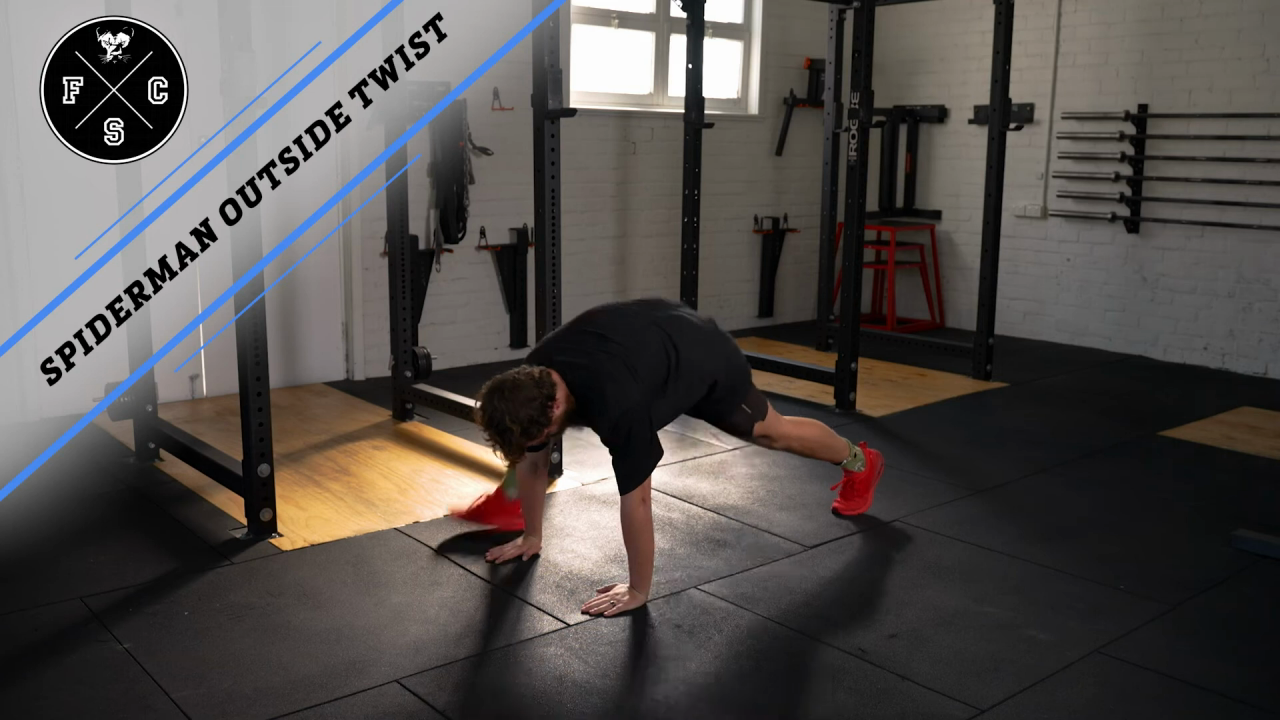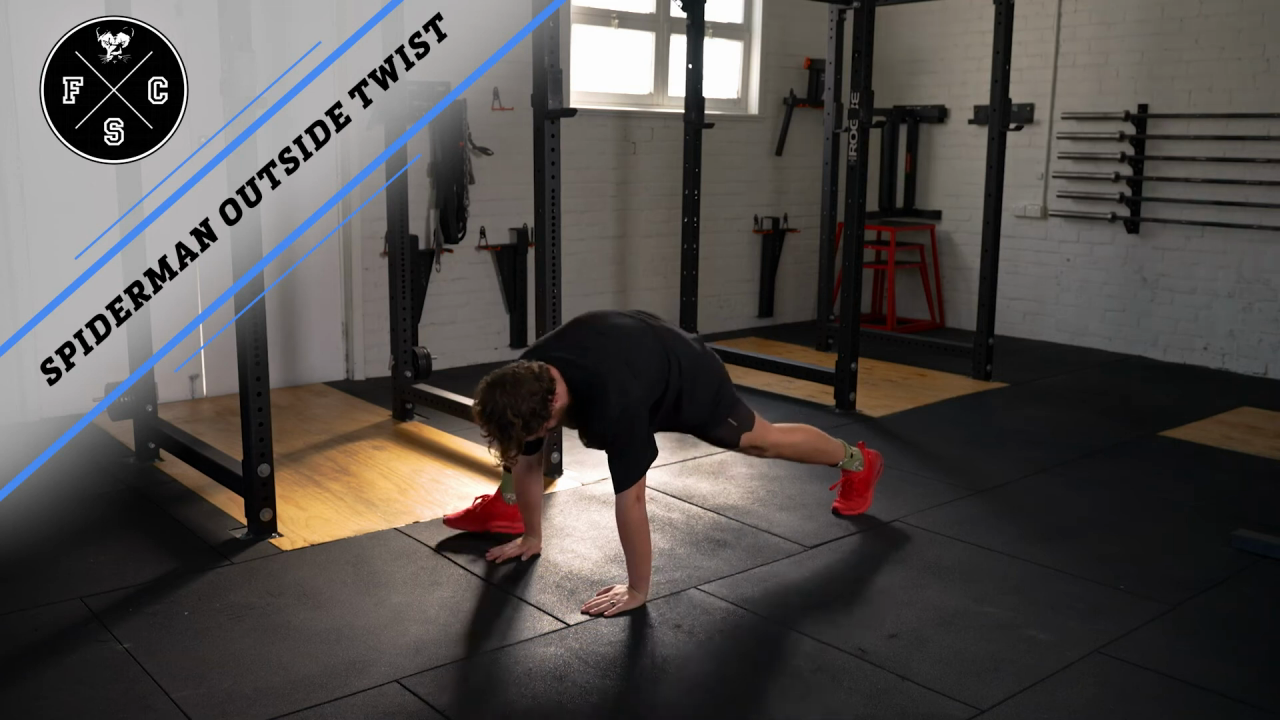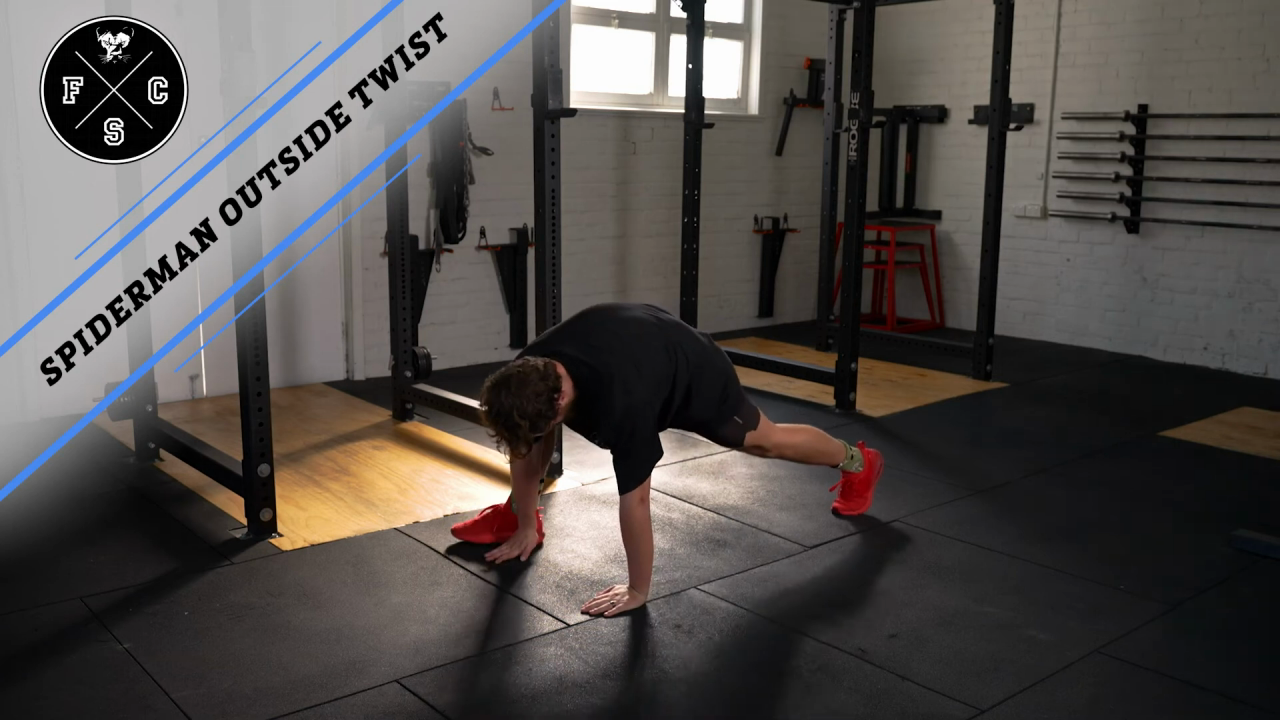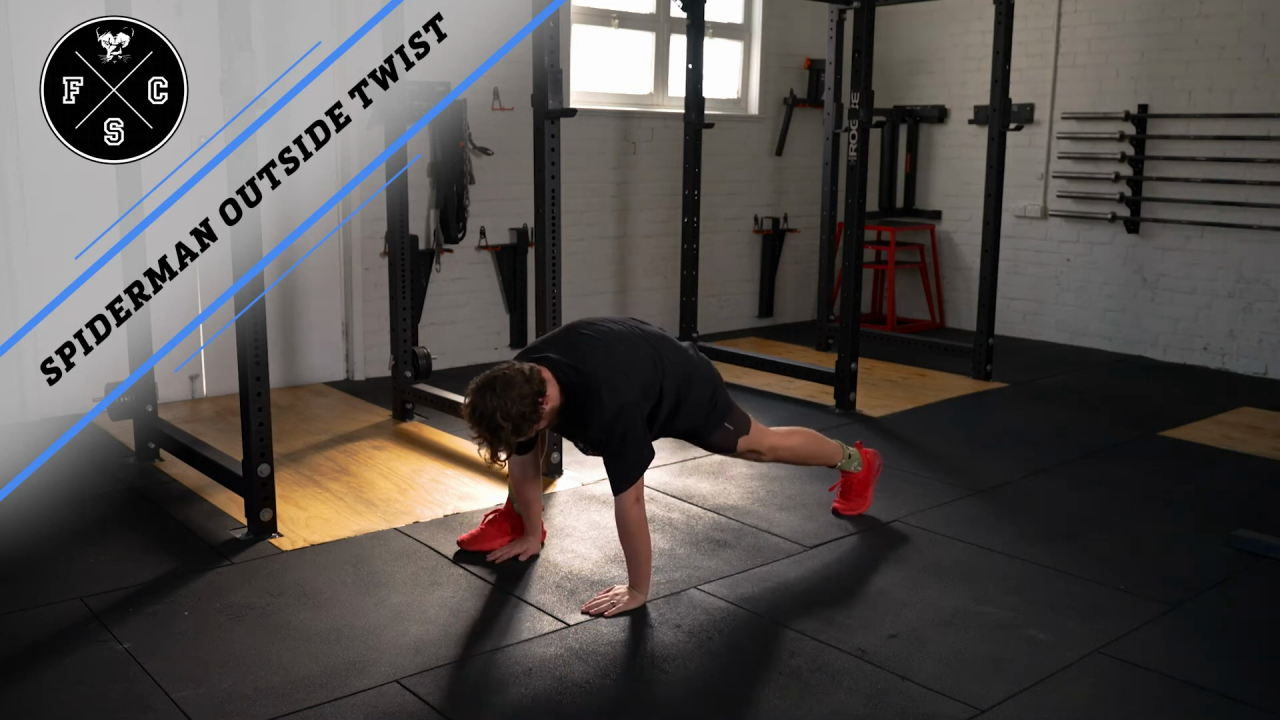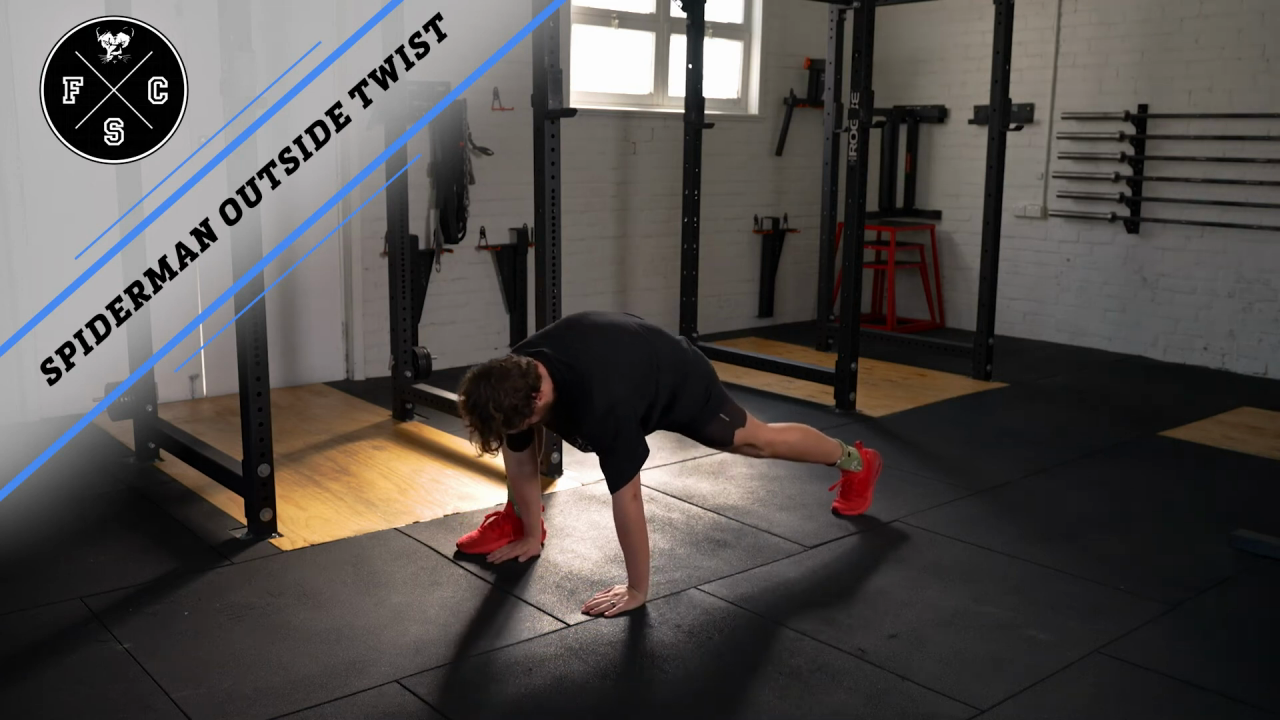
dt=0.5s
person 1, frame 1
left shoulder: (616, 403)
right shoulder: (531, 384)
left elbow: (636, 500)
right elbow: (530, 459)
left wrist: (638, 590)
right wrist: (531, 535)
left hip: (705, 357)
right hip: (649, 329)
left knee: (770, 432)
left ankle: (859, 462)
right ankle: (509, 496)
person 1, frame 2
left shoulder: (612, 402)
right shoulder: (524, 384)
left elbow: (630, 499)
right elbow: (526, 458)
left wrist: (637, 590)
right wrist: (532, 534)
left hip: (691, 377)
right hip: (636, 348)
left knee: (760, 440)
left ankle: (856, 462)
right ankle: (508, 505)
person 1, frame 3
left shoulder: (619, 402)
right shoulder: (528, 378)
left elbow: (635, 501)
right elbow: (526, 451)
left wrist: (638, 591)
right wrist: (525, 526)
left hip: (697, 375)
right hip: (641, 341)
left knee: (765, 440)
left ankle: (856, 462)
right ankle: (515, 514)
person 1, frame 4
left shoulder: (606, 405)
right shoulder: (520, 382)
left elbow: (629, 501)
right elbow: (523, 460)
left wrist: (637, 590)
right wrist: (530, 533)
left hip: (684, 387)
right hip: (631, 358)
left knee: (760, 445)
left ankle: (855, 462)
right ankle: (516, 517)
person 1, frame 5
left shoulder: (599, 402)
right shoulder: (515, 378)
left elbow: (626, 497)
right elbow: (520, 459)
left wrist: (637, 589)
right wrist: (530, 533)
left hip: (678, 380)
right hip: (623, 352)
left knee: (755, 440)
left ankle: (855, 461)
right ankle: (514, 518)
